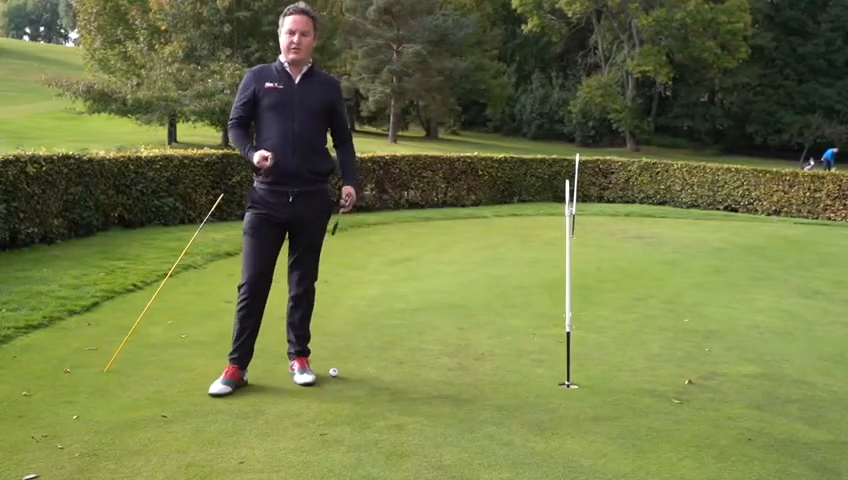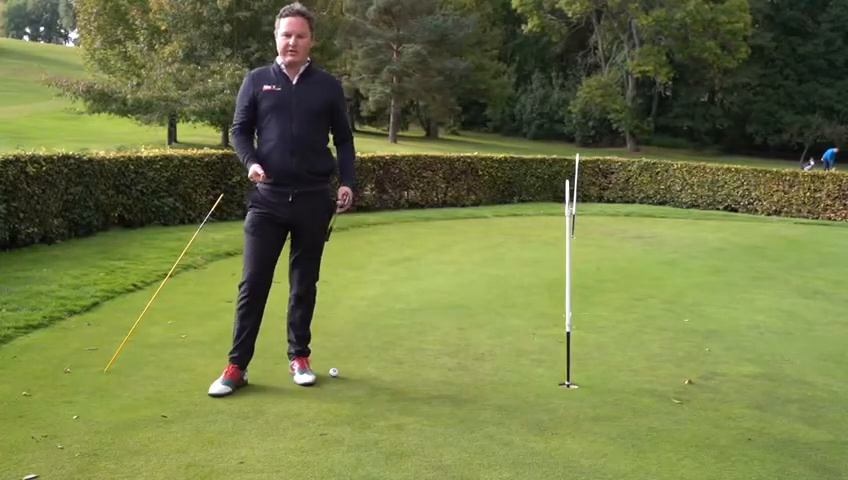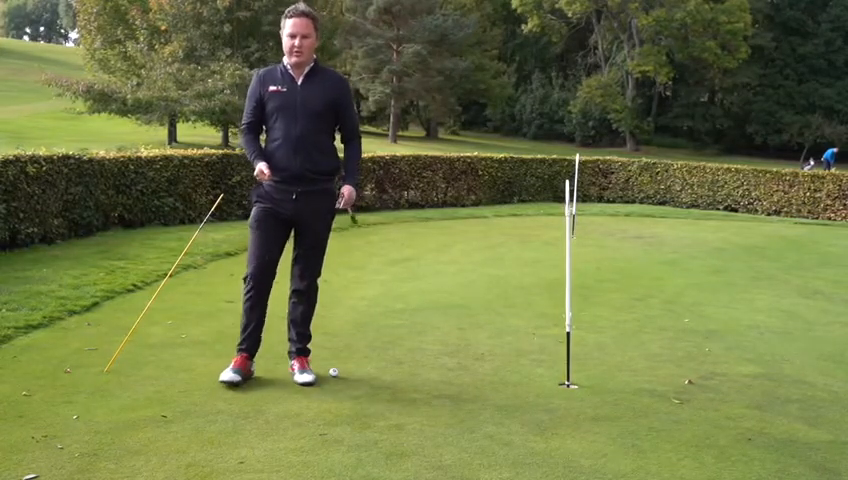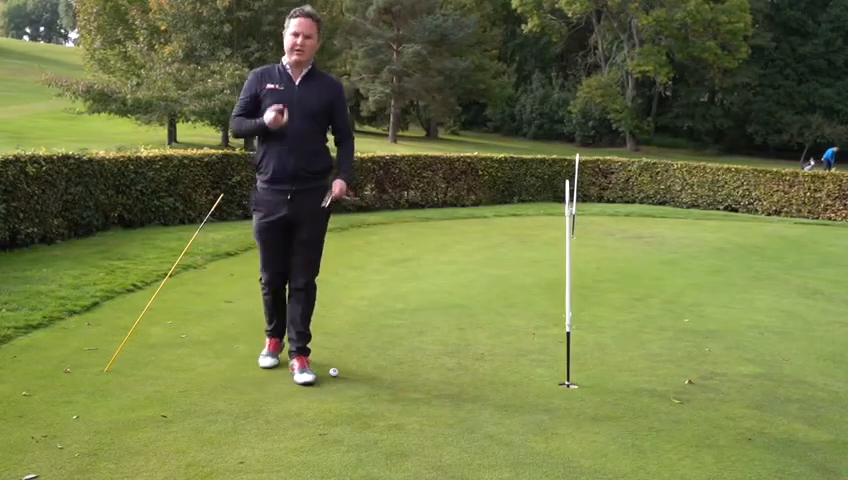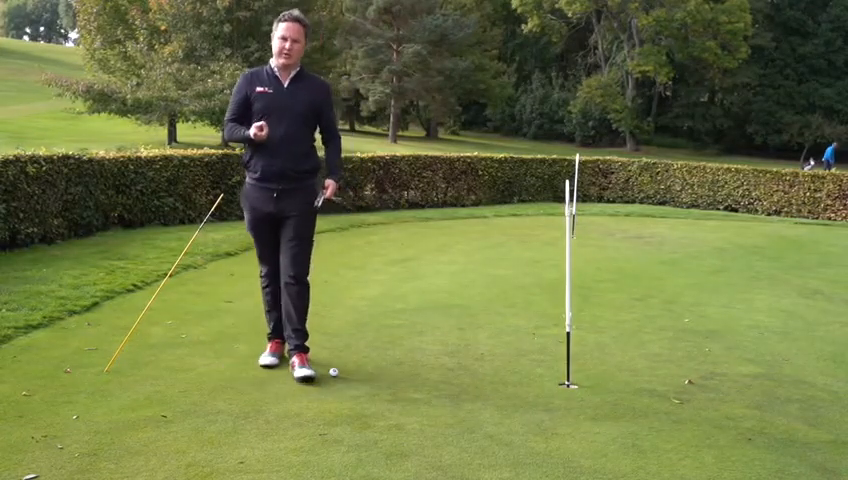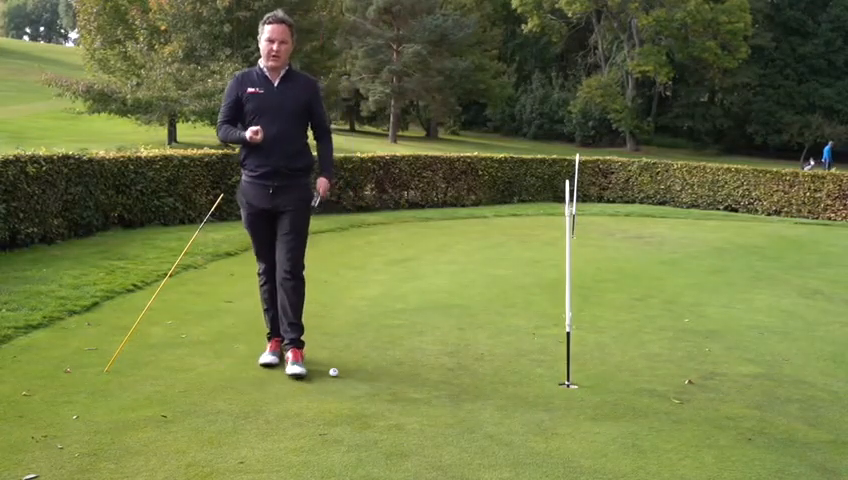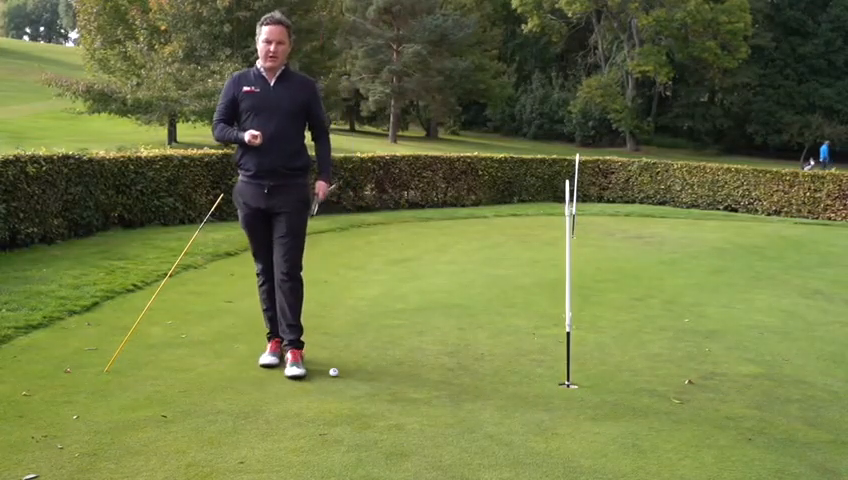
dt=0.4s
person 1, frame 1
left shoulder: (328, 86)
right shoulder: (257, 77)
left elbow: (342, 139)
right elbow: (236, 124)
left wrist: (349, 180)
right wrist: (252, 153)
left hip: (312, 199)
right hip: (266, 196)
left knee: (303, 283)
right knee: (253, 282)
left ankle: (299, 356)
right ankle: (237, 365)
person 1, frame 2
left shoulder: (329, 85)
right shoulder: (257, 80)
left elbow: (344, 139)
right elbow: (240, 130)
left wrist: (347, 182)
right wrist: (251, 162)
left hip: (314, 199)
right hip: (267, 197)
left knee: (304, 283)
right knee: (253, 282)
left ankle: (299, 357)
right ankle: (237, 366)
person 1, frame 3
left shoulder: (335, 84)
right shoulder: (264, 80)
left elbow: (351, 138)
right elbow: (249, 129)
left wrist: (350, 181)
right wrist: (258, 161)
left hip: (317, 197)
right hip: (272, 193)
left knee: (305, 281)
right knee: (257, 274)
left ankle: (299, 355)
right ankle: (244, 356)
person 1, frame 4
left shoulder: (330, 87)
right shoulder: (260, 78)
left elbow: (344, 137)
right elbow: (236, 123)
left wrist: (343, 176)
right wrist: (264, 123)
left hip: (313, 195)
right hip: (269, 194)
left knee: (303, 279)
right knee: (271, 277)
left ankle: (299, 353)
right ankle: (274, 336)
person 1, frame 5
left shoulder: (318, 88)
right shoulder: (249, 81)
left elbow: (331, 137)
right elbow: (230, 128)
left wrist: (332, 174)
right wrist: (250, 134)
left hip: (300, 193)
right hip: (259, 191)
left knee: (294, 273)
right knee: (269, 271)
left ankle: (298, 350)
right ankle: (276, 339)
person 1, frame 6
left shoulder: (307, 86)
right shoulder: (241, 82)
left elbow: (322, 133)
right elbow: (223, 128)
left wrist: (325, 173)
right wrist: (245, 135)
left hip: (295, 189)
right hip: (254, 189)
left knee: (290, 269)
right knee: (267, 268)
left ankle: (293, 346)
right ankle: (275, 339)
person 1, frame 7
left shoulder: (304, 86)
right shoulder: (238, 82)
left elbow: (321, 134)
right elbow: (219, 127)
left wrist: (324, 176)
right wrist: (242, 136)
left hip: (291, 190)
right hip: (251, 189)
left knee: (288, 270)
right knee: (265, 269)
left ankle: (293, 347)
right ankle: (274, 338)
